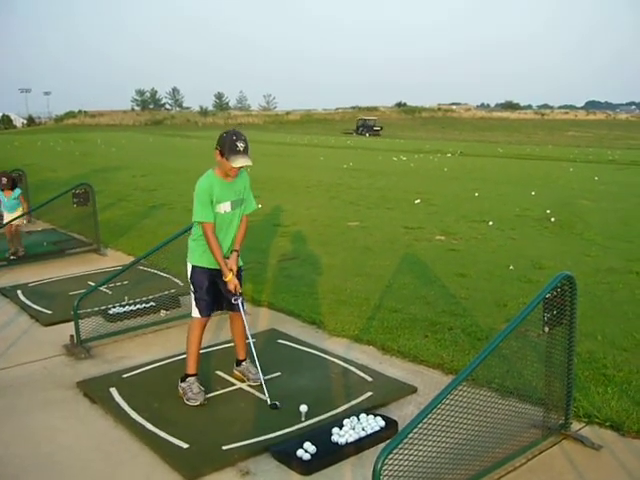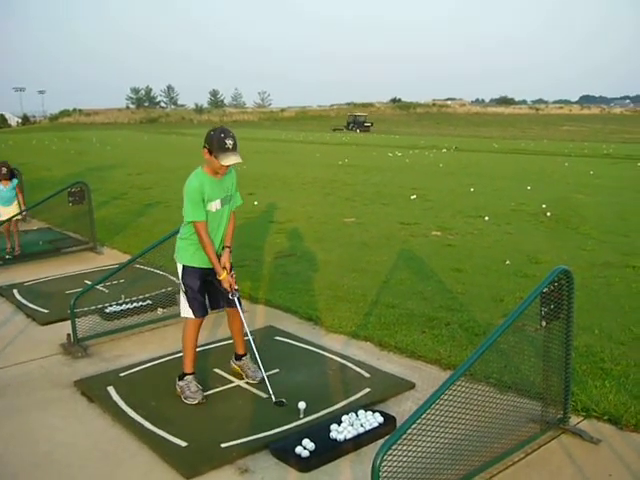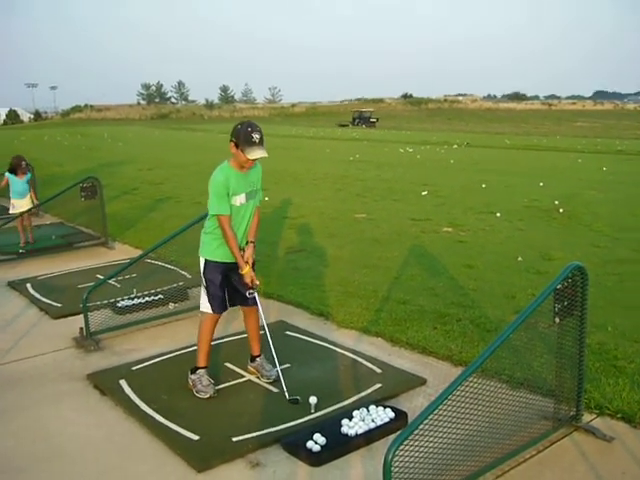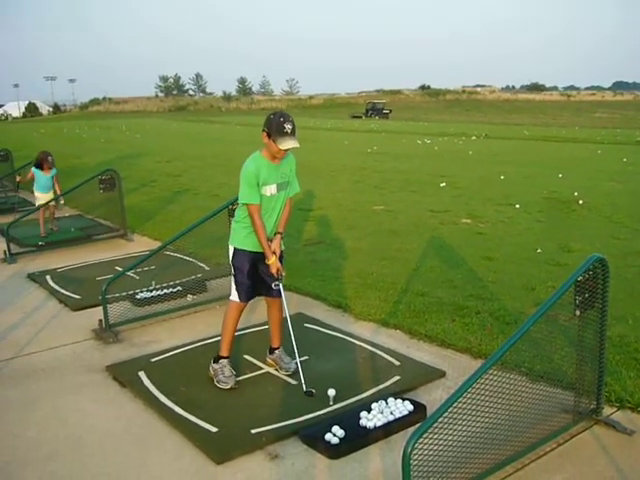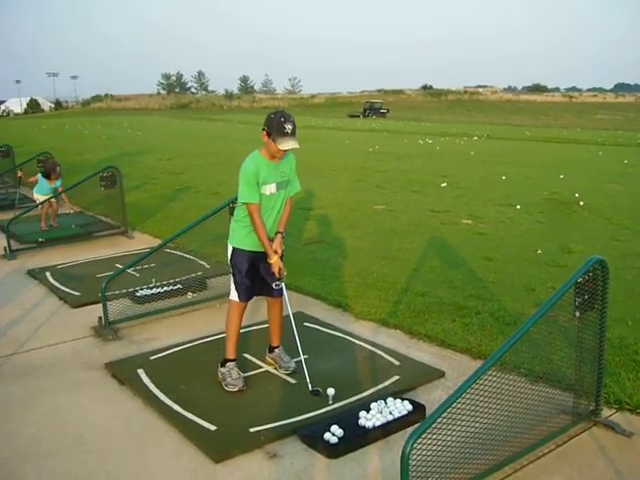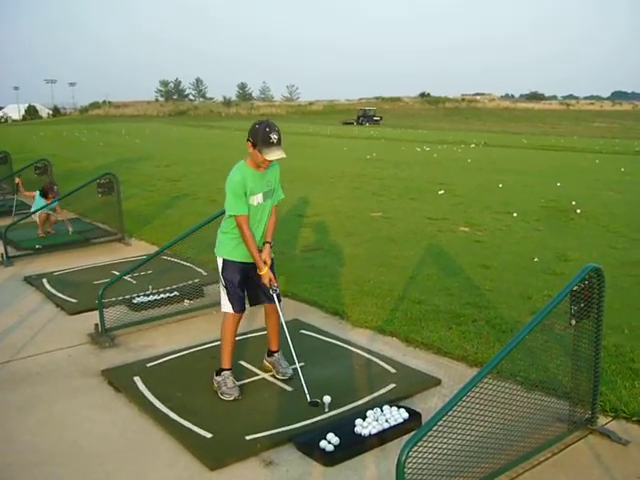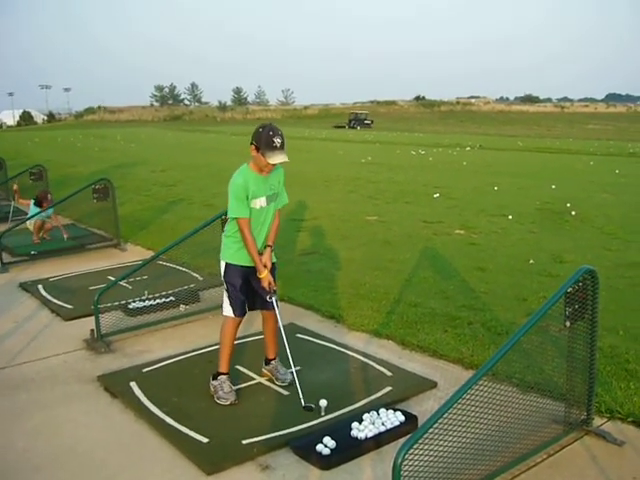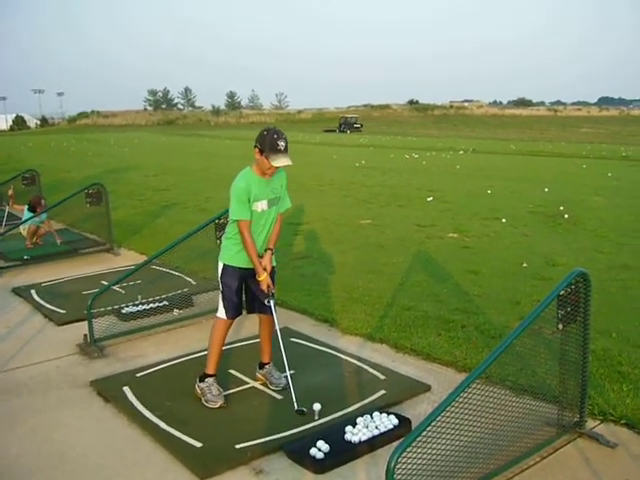
dt=0.3s
person 1, frame 1
left shoulder: (244, 178)
right shoulder: (205, 185)
right elbow: (209, 233)
left wrist: (235, 254)
right wrist: (226, 273)
left hip: (230, 258)
right hip: (203, 261)
left knee: (236, 310)
right knee: (201, 316)
left ankle: (241, 363)
right ankle: (189, 379)
person 1, frame 2
left shoulder: (230, 175)
right shoulder: (195, 184)
right elbow: (201, 232)
left wrist: (227, 251)
right wrist: (220, 272)
left hip: (219, 256)
right hip: (193, 259)
left knee: (233, 306)
right knee: (195, 316)
left ankle: (241, 358)
right ankle: (186, 377)
person 1, frame 3
left shoulder: (256, 170)
right shoulder: (220, 178)
right elbow: (225, 226)
left wrist: (250, 247)
right wrist: (242, 265)
left hip: (243, 251)
right hip: (217, 254)
left knee: (251, 305)
right knee: (213, 311)
left ankle: (256, 359)
right ankle: (199, 371)
person 1, frame 4
left shoulder: (290, 161)
right shoulder: (252, 168)
right elbow: (254, 215)
left wrist: (279, 237)
right wrist: (269, 255)
left hip: (272, 242)
right hip: (246, 244)
left knee: (275, 296)
right knee: (239, 300)
left ankle: (275, 351)
right ankle: (221, 361)
person 1, frame 5
left shoulder: (289, 160)
right shoulder: (251, 167)
right elbow: (255, 215)
left wrist: (279, 237)
right wrist: (271, 254)
left hip: (272, 241)
right hip: (245, 243)
left knee: (276, 295)
right knee: (240, 300)
left ankle: (275, 350)
right ankle: (228, 364)
person 1, frame 6
left shoulder: (274, 169)
right shoulder: (237, 178)
right elbow: (243, 227)
left wrist: (268, 247)
right wrist: (260, 265)
left hip: (261, 251)
right hip: (234, 254)
left knee: (271, 302)
right knee: (234, 311)
left ankle: (273, 354)
right ankle: (224, 373)
person 1, frame 7
left shoulder: (278, 173)
right shoulder: (240, 181)
right elbow: (244, 229)
left wrist: (269, 251)
right wrist: (260, 268)
left hip: (264, 255)
right hip: (237, 258)
left knee: (270, 309)
right knee: (234, 315)
left ankle: (271, 362)
right ankle: (221, 377)
person 1, frame 8
left shoulder: (280, 177)
right shoulder: (243, 184)
right elbow: (245, 232)
left wrist: (269, 253)
right wrist: (259, 271)
left hip: (263, 258)
right hip: (235, 260)
left knee: (267, 313)
right knee: (226, 316)
left ankle: (265, 366)
right ankle: (207, 378)
